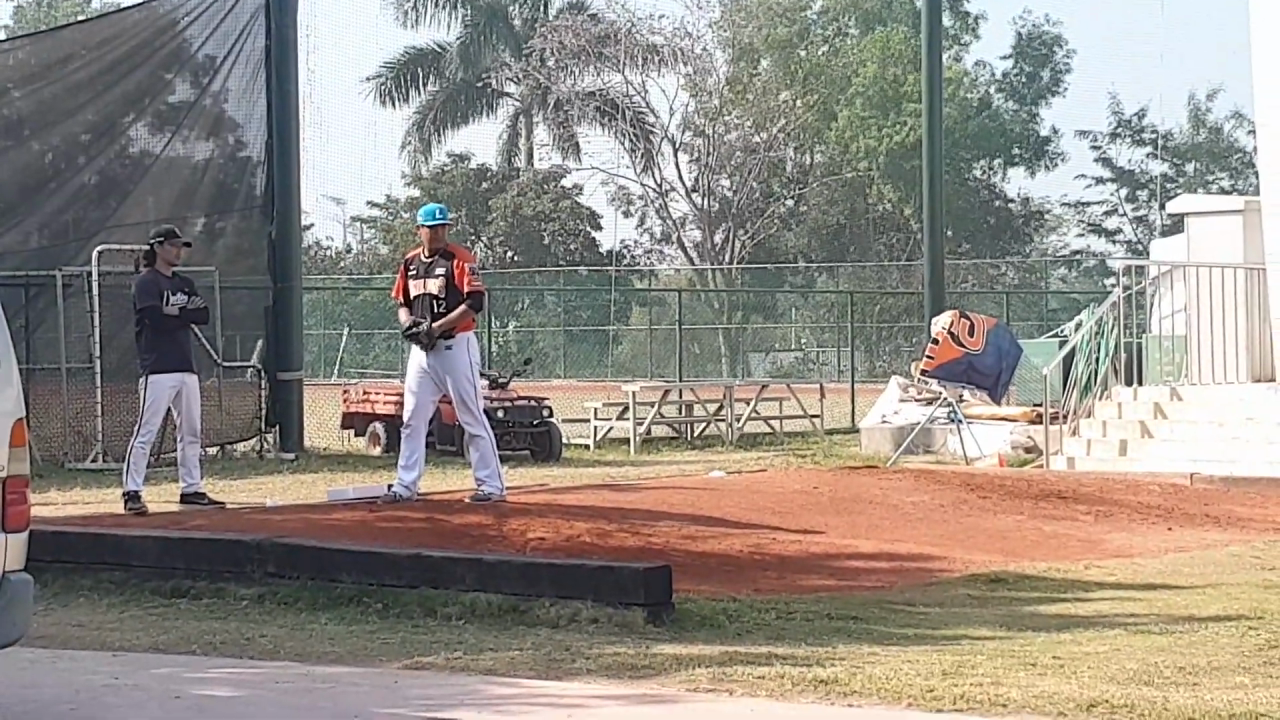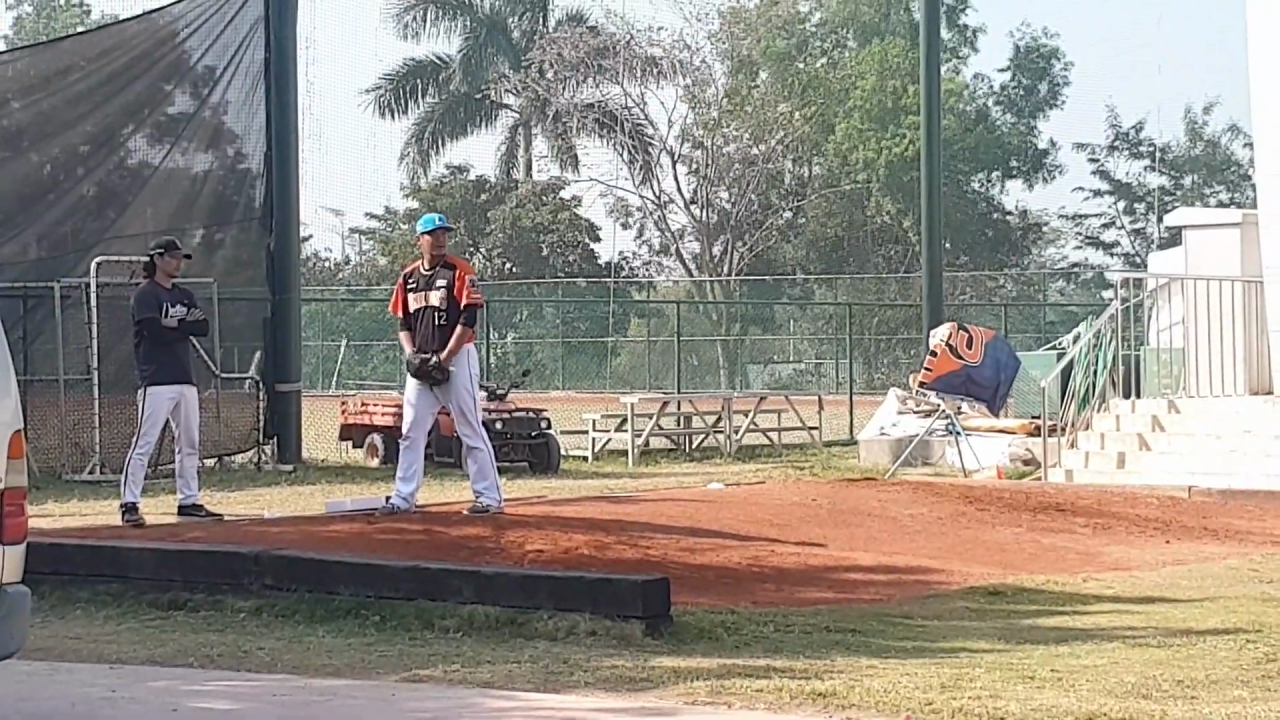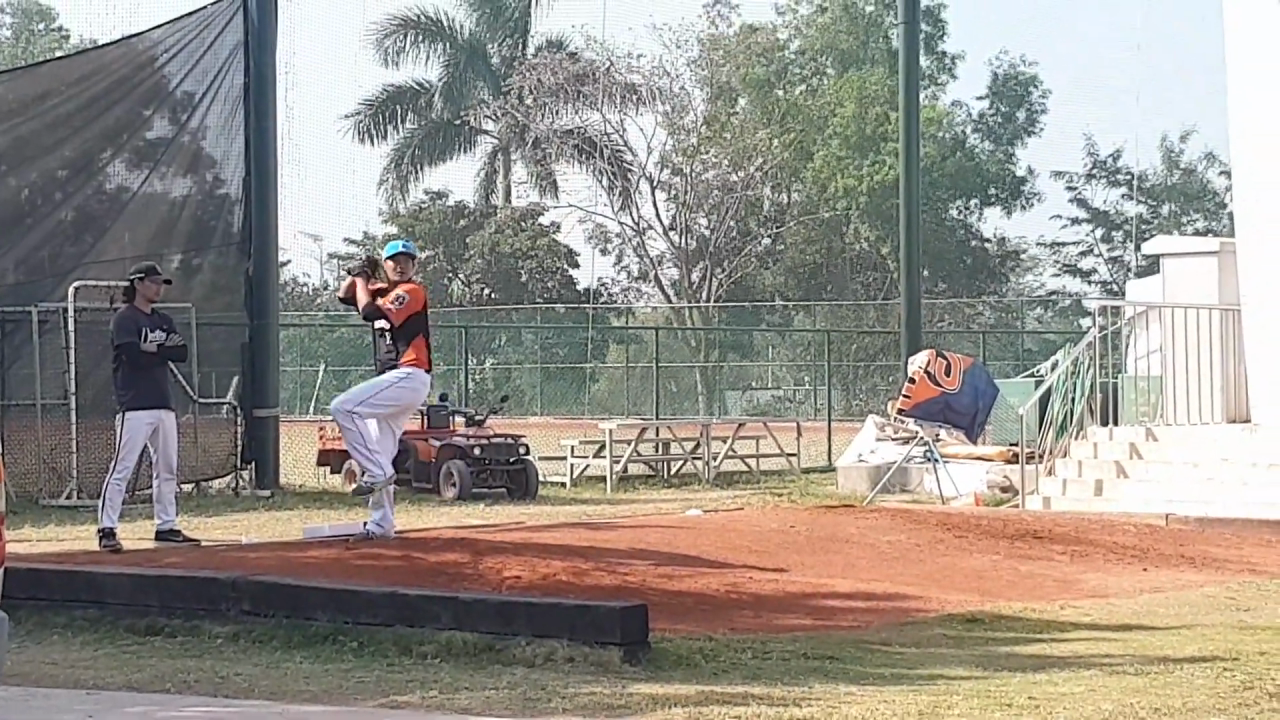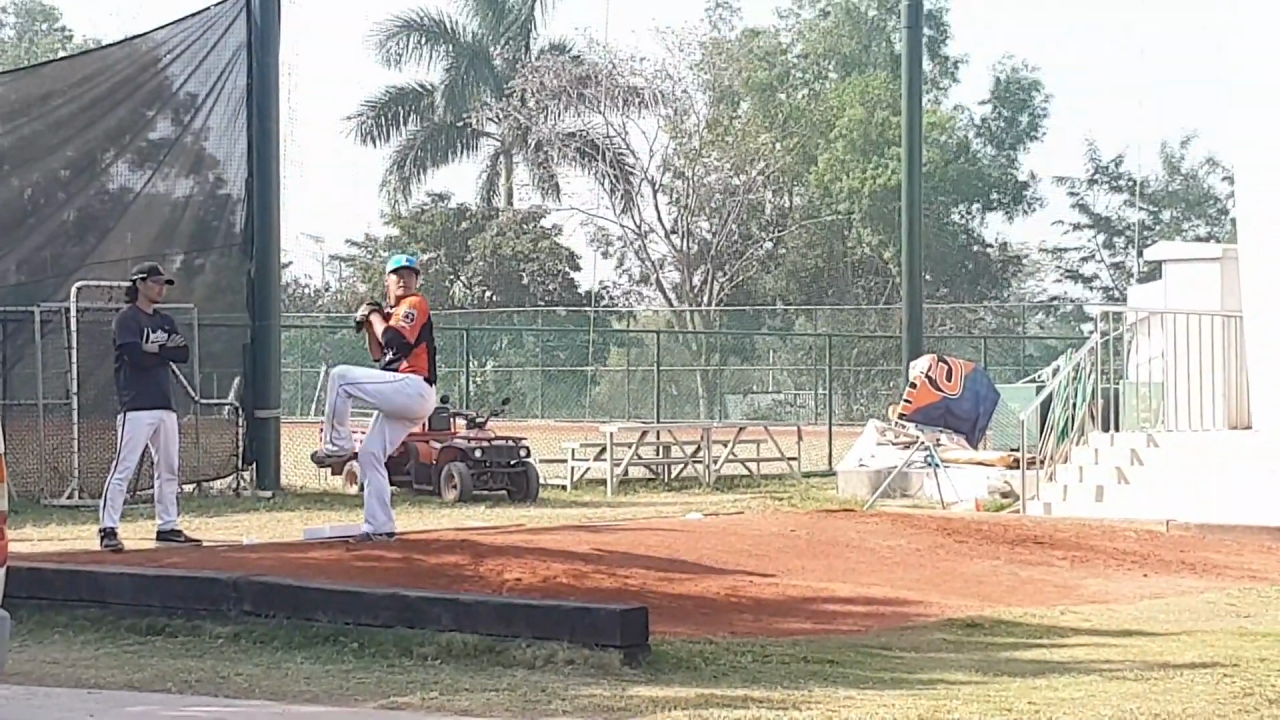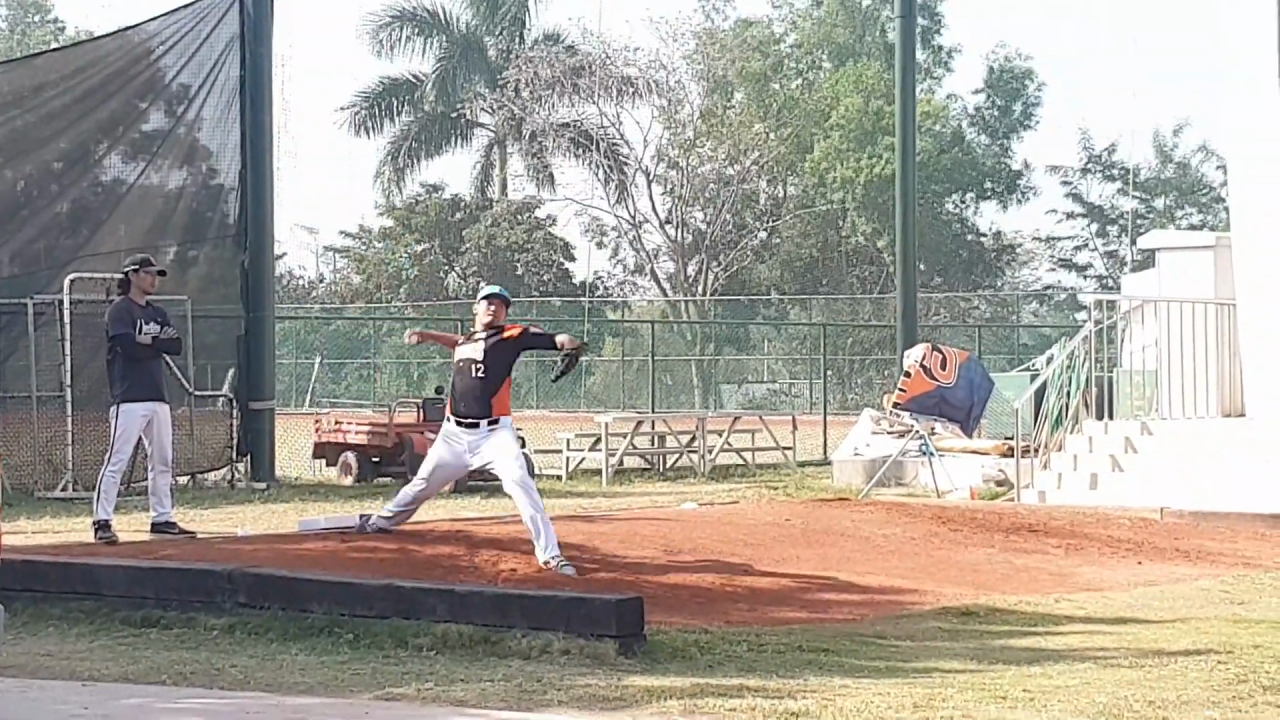
dt=0.5s
person 1, frame 1
left shoulder: (460, 258)
right shoulder: (410, 262)
left elbow: (475, 303)
right elbow: (402, 303)
left wrist: (436, 327)
right wrist: (408, 321)
left hip: (456, 346)
right hip: (422, 350)
left knee: (472, 417)
right knee: (412, 419)
left ankle: (492, 485)
right ankle: (405, 485)
person 1, frame 2
left shoulder: (460, 271)
right shoulder: (408, 277)
left elbow: (468, 320)
right elbow: (404, 323)
left wrist: (443, 360)
right wrist: (410, 354)
left hip: (458, 360)
left knee: (470, 430)
right knee: (411, 430)
left ankle: (490, 497)
right ankle: (403, 498)
person 1, frame 3
left shoulder: (411, 292)
right shoulder: (382, 291)
left elbow: (370, 312)
right elbow: (345, 294)
left wrist: (362, 282)
right wrist: (356, 277)
left hip: (407, 379)
right hip: (389, 381)
left knee: (342, 408)
right knee: (378, 451)
left ankle: (376, 473)
right ankle: (380, 524)
person 1, frame 4
left shoulder: (413, 306)
right shoulder: (390, 315)
left elbow: (390, 337)
right elbow: (378, 356)
left wrist: (373, 316)
right wrist: (369, 319)
left hip: (410, 389)
right hip: (408, 397)
left knee: (339, 376)
right knee: (370, 455)
left ankle: (336, 447)
right ankle: (379, 528)
person 1, frame 5
left shoulder: (510, 337)
right shoulder: (465, 342)
left elbow: (547, 339)
left wrist: (564, 341)
right wrist: (426, 335)
left hip: (496, 433)
right hip: (455, 433)
left knee: (519, 483)
right knee: (421, 486)
left ankle: (550, 554)
right ankle: (381, 521)
person 2, frame 1
left shoulder: (185, 283)
right shoulder: (145, 282)
left elbow: (204, 316)
right elbow: (157, 319)
left wrist: (176, 312)
right wrist: (187, 312)
left hip: (186, 368)
right hip: (158, 370)
left knee: (191, 432)
right knee: (146, 432)
left ankle: (191, 490)
right ankle: (132, 492)
person 2, frame 2
left shoulder: (185, 295)
right shoulder: (145, 294)
left elbow: (203, 327)
right elbow: (155, 331)
left wrist: (175, 323)
right wrist: (186, 326)
left hip: (185, 380)
right hip: (157, 381)
left knee: (189, 444)
right knee: (144, 443)
left ankle: (189, 501)
right ankle: (129, 504)
person 2, frame 3
left shoulder: (164, 320)
right shoulder: (124, 318)
left elbow: (182, 353)
right elbow: (134, 356)
left wrist: (154, 349)
right wrist: (165, 350)
left hip: (164, 405)
right hip: (135, 407)
left knee: (167, 469)
right knee: (122, 469)
left ankle: (166, 527)
right ankle: (107, 529)
person 2, frame 4
left shoulder: (166, 321)
right shoulder: (126, 318)
left elbow: (184, 354)
right elbow: (136, 357)
left wrist: (156, 349)
right wrist: (167, 351)
left hip: (165, 405)
right hip: (136, 406)
left knee: (169, 469)
right knee: (123, 468)
left ankle: (168, 527)
right ankle: (108, 529)
person 2, frame 5
left shoulder: (159, 313)
right shoulder: (119, 310)
left elbow: (176, 346)
right elbow: (129, 348)
left wrist: (149, 340)
right wrist: (160, 342)
left hip: (158, 397)
right hip: (129, 399)
left knee: (162, 461)
right knee: (117, 461)
left ankle: (162, 519)
right ankle: (102, 522)
